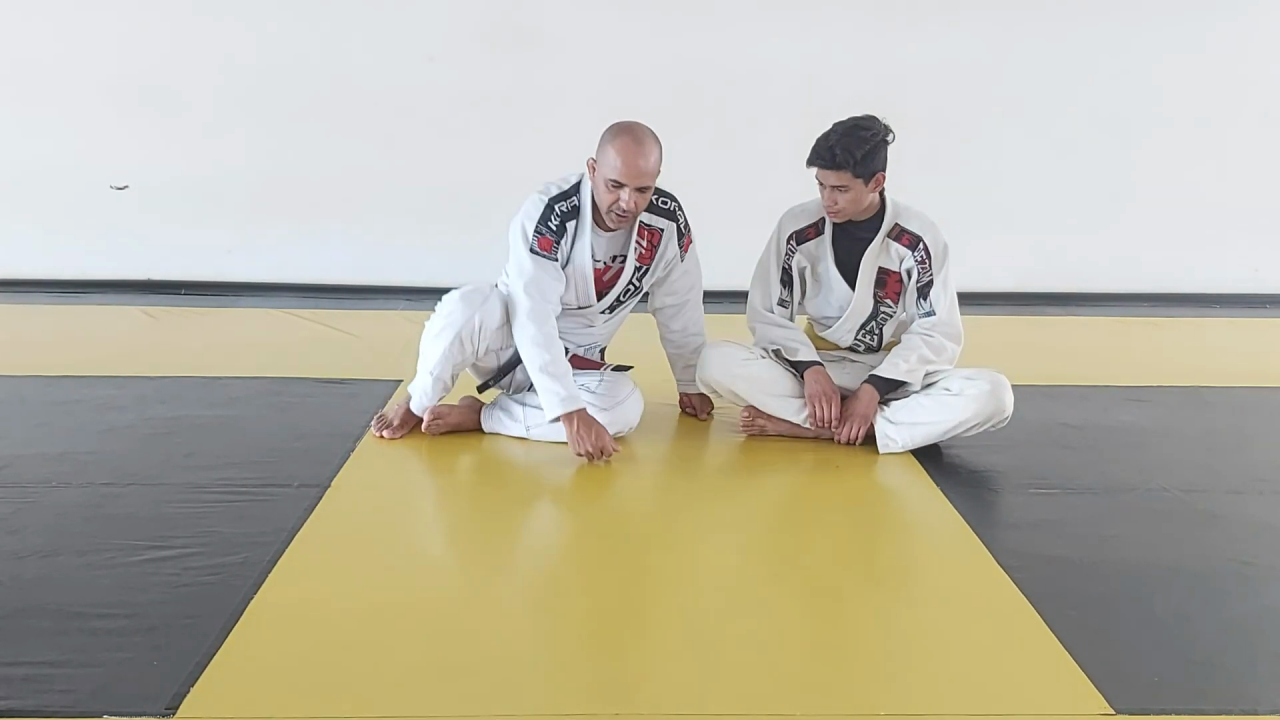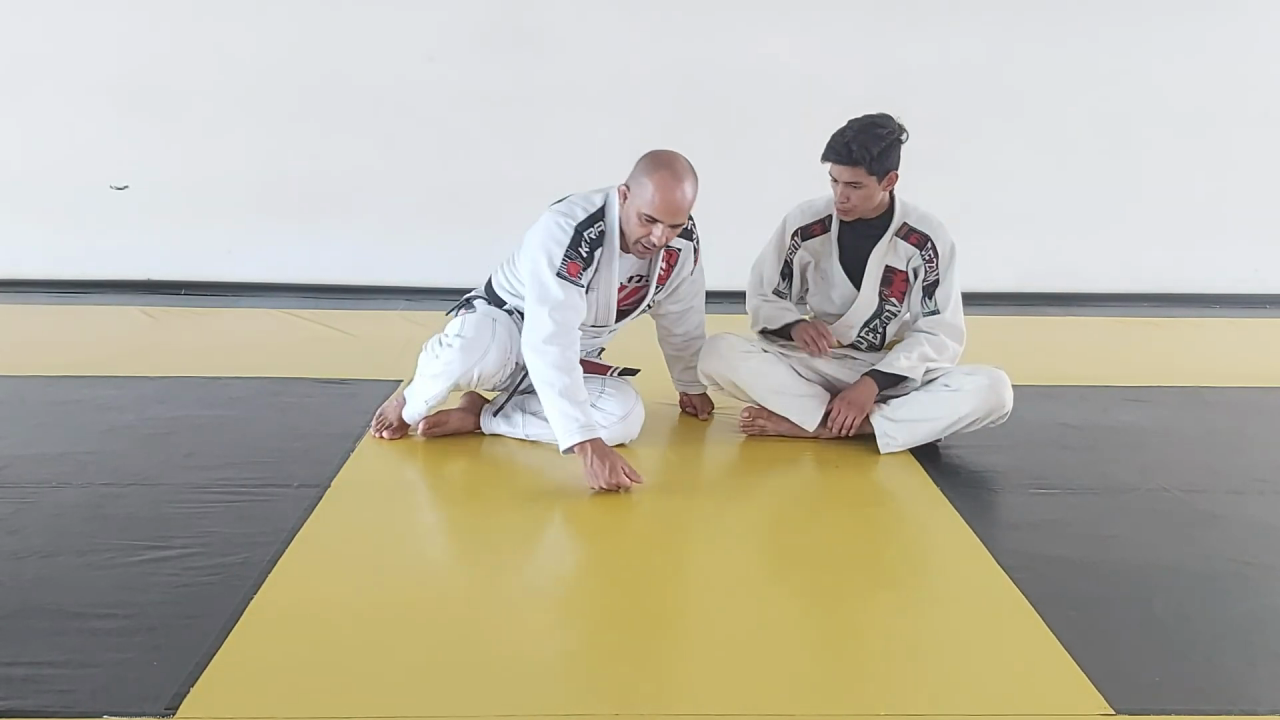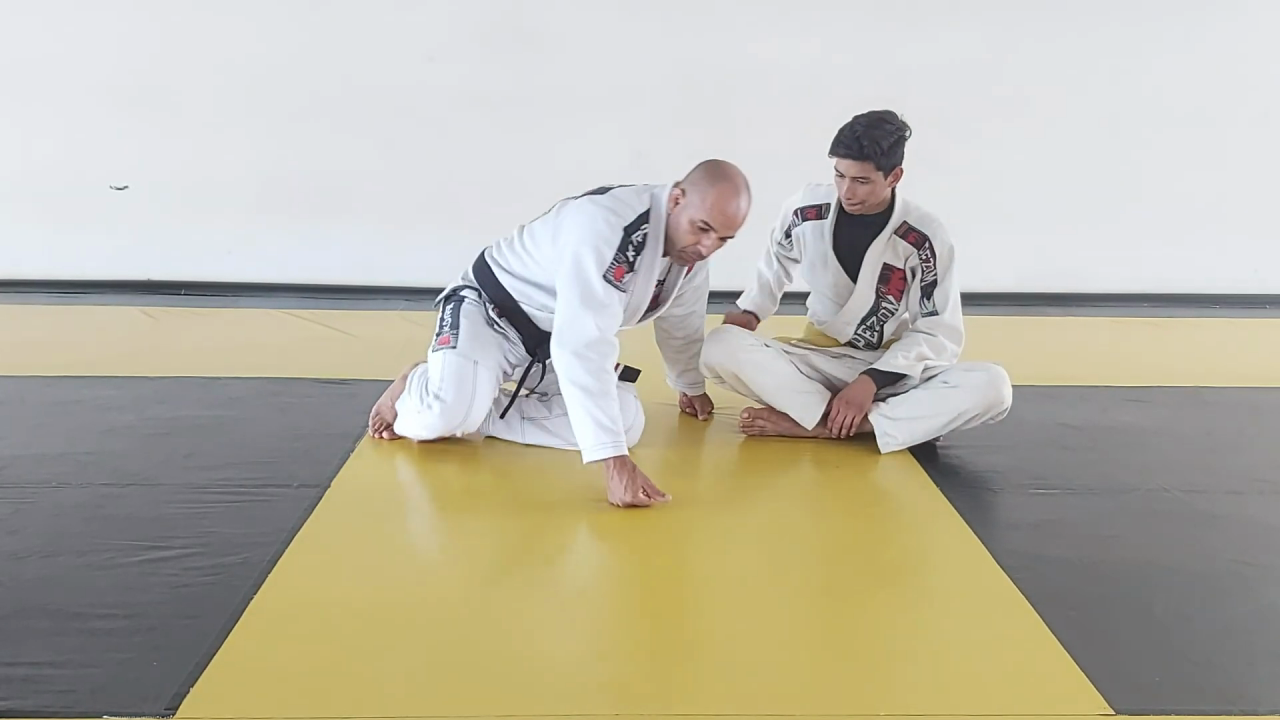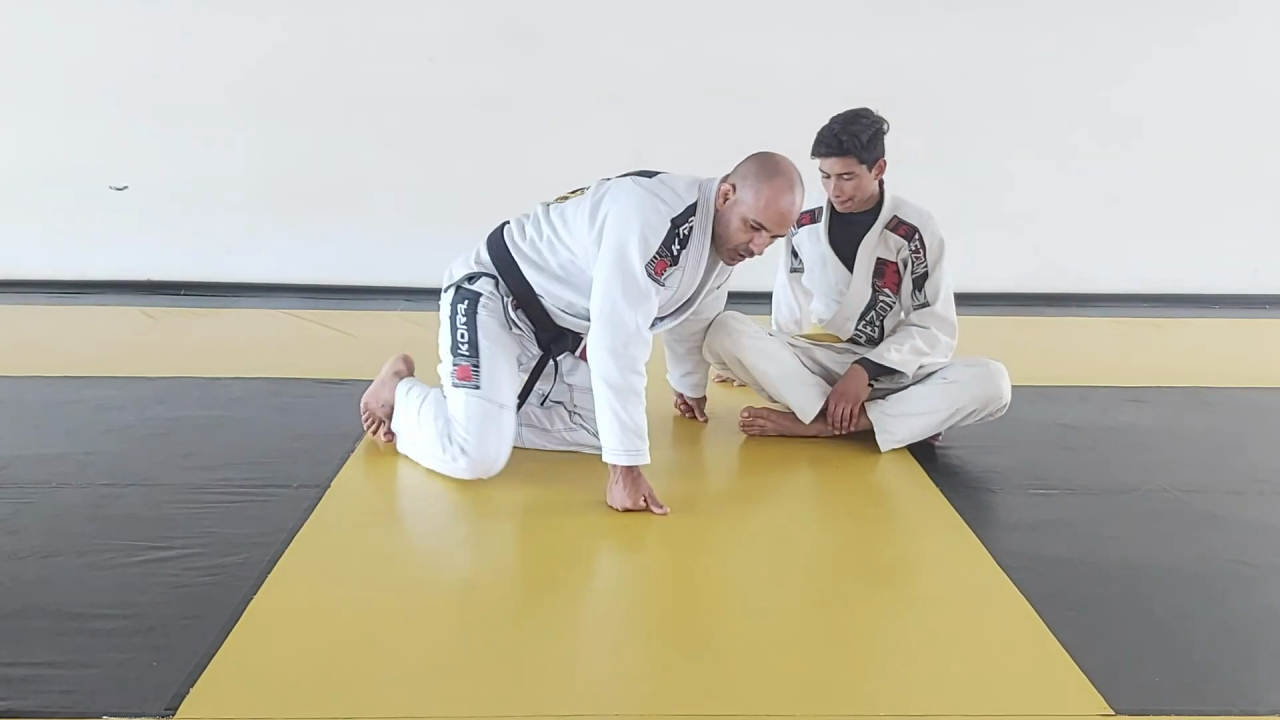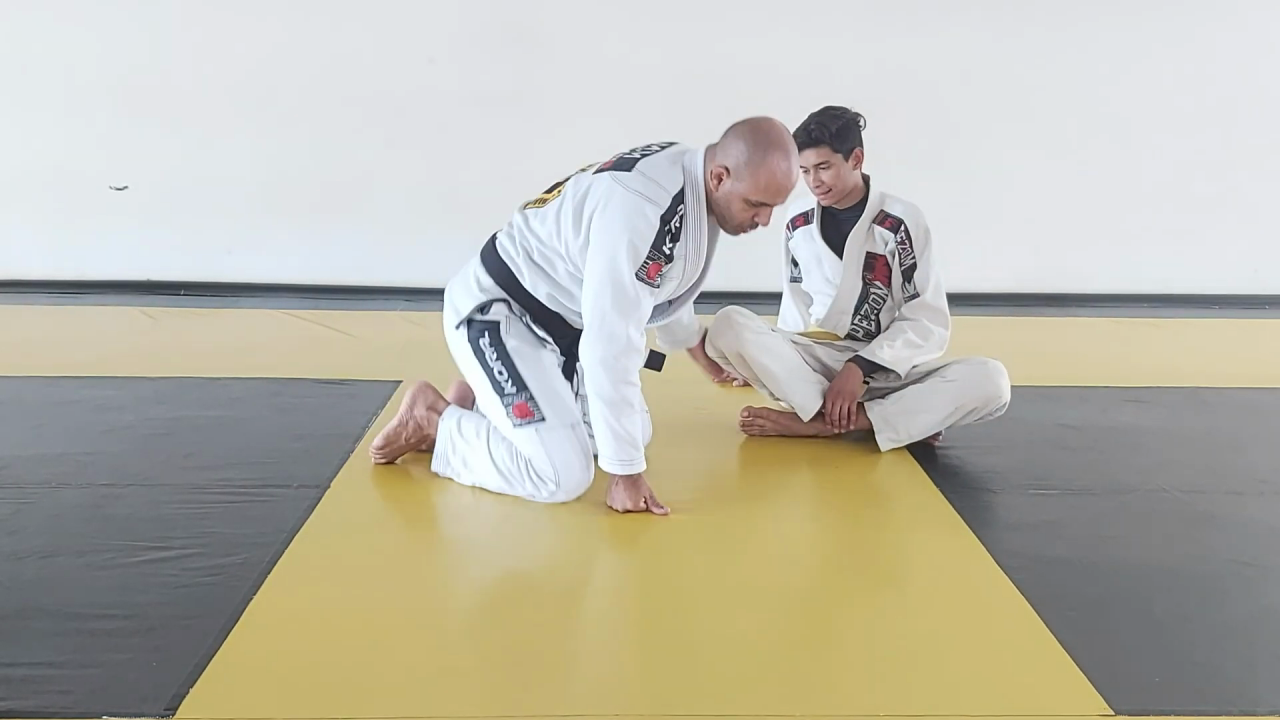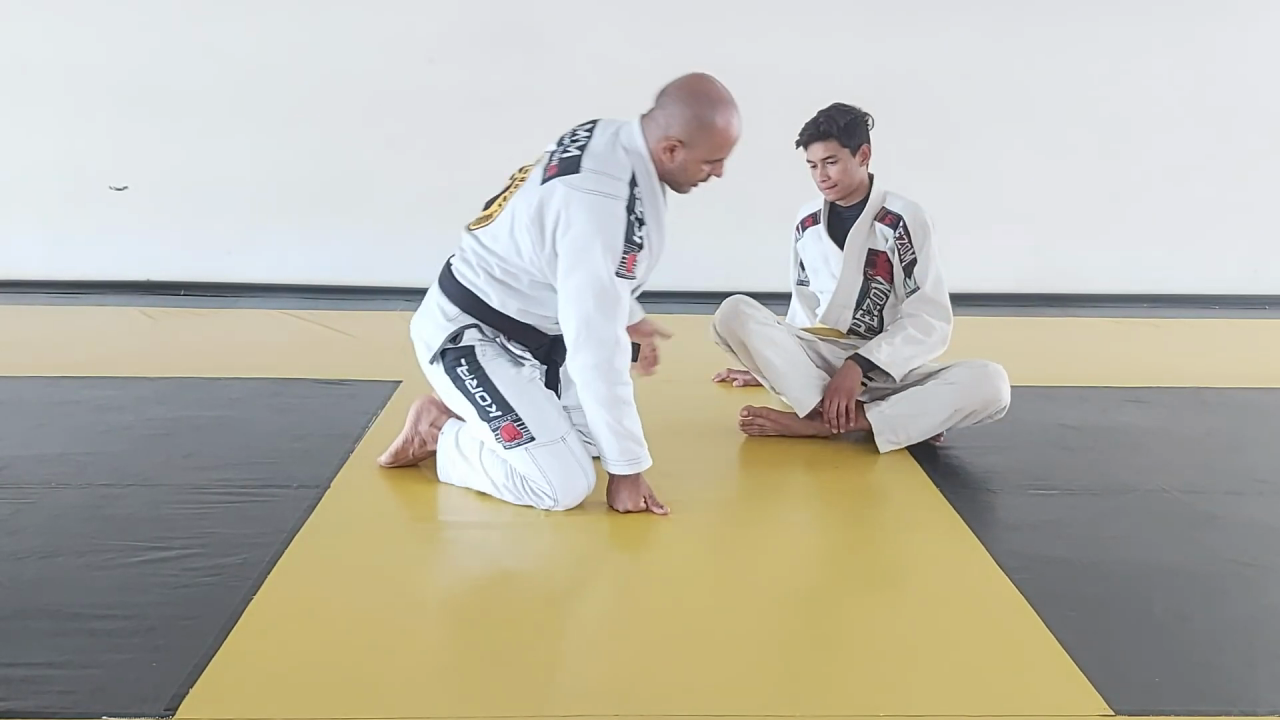
dt=0.3s
person 1, frame 1
left shoulder: (668, 219)
right shoulder: (546, 211)
left elbow: (679, 305)
right elbow: (532, 319)
left wrist: (689, 384)
right wrist: (572, 413)
left hip: (575, 360)
right hip: (511, 334)
left knee: (624, 407)
right knee: (471, 304)
left ankle: (479, 417)
right ankle: (416, 406)
person 1, frame 2
left shoulder: (682, 241)
right shoulder: (565, 230)
left elbow: (681, 314)
right elbow: (548, 346)
left wrist: (691, 385)
right wrist: (589, 447)
left hip: (576, 360)
right hip: (507, 330)
left knee: (625, 417)
right knee: (473, 349)
left ankle: (478, 416)
right ankle: (411, 405)
person 1, frame 3
left shoulder: (690, 240)
right shoulder: (604, 224)
left elbow: (680, 316)
right elbow: (583, 349)
left wrist: (689, 386)
right wrist: (615, 462)
left hip: (546, 340)
right hip: (488, 308)
left knee: (625, 423)
right knee: (448, 412)
left ankle: (479, 411)
right ankle: (413, 389)
person 1, frame 4
left shoulder: (725, 236)
right shoulder: (650, 214)
left elbow: (690, 316)
right elbow: (617, 345)
left wrist: (691, 385)
right wrist: (626, 469)
left hip: (561, 326)
right hip: (494, 296)
left knee: (605, 426)
right knee: (477, 455)
left ankle: (480, 404)
right ankle: (401, 387)
person 1, frame 5
left shoulder: (681, 171)
right shoulder: (641, 205)
left elbow: (659, 281)
right elbow: (610, 347)
left wrist: (688, 335)
right wrist: (626, 471)
left hip: (553, 315)
right hip: (497, 309)
left knee: (623, 432)
right knee: (561, 474)
left ankle: (478, 404)
right ankle: (431, 420)
person 1, frame 6
left shoulder: (614, 141)
right shoulder: (600, 200)
right elbow: (596, 348)
left wrist: (628, 318)
right wrist: (626, 470)
left hip: (527, 330)
right hip: (470, 338)
left knee: (602, 436)
right knee: (563, 486)
left ankle: (460, 407)
right ankle: (440, 433)
person 2, frame 1
left shoulder: (919, 238)
right shoulder: (797, 226)
left elbow: (935, 333)
right elbow: (767, 314)
left wrist: (874, 388)
right wrist: (810, 370)
left hip: (892, 372)
right hip: (816, 365)
left knee: (992, 395)
right knee: (716, 365)
left ankle: (817, 425)
person 2, frame 2
left shoulder: (926, 237)
right shoulder: (804, 222)
left elbow: (939, 333)
right elbow: (763, 297)
left wrist: (873, 383)
right wrist: (795, 325)
left hip: (893, 371)
right hip: (820, 362)
left knee: (993, 391)
right knee: (718, 356)
left ankle: (812, 422)
person 2, frame 3
left shoulder: (925, 235)
right shoulder: (806, 208)
left elbow: (938, 335)
right elbow: (778, 258)
left wrist: (871, 381)
right wrist: (750, 309)
left hip: (891, 368)
right hip: (820, 359)
left knee: (992, 387)
right knee: (720, 347)
left ankle: (818, 423)
person 2, frame 4
left shoulder: (915, 228)
right shoulder: (804, 218)
left elbow: (933, 329)
left wrist: (865, 371)
right wrist: (766, 360)
left hip: (889, 367)
right hip: (822, 358)
left knee: (991, 383)
right knee: (724, 332)
left ankle: (821, 423)
person 2, frame 5
left shoulder: (902, 221)
right shoulder: (798, 220)
left elbow: (927, 323)
left wrist: (859, 368)
right wrist: (769, 363)
left hip: (886, 365)
right hip: (818, 358)
left knee: (991, 383)
right knee: (727, 325)
left ankle: (820, 423)
person 2, frame 6
left shoulder: (904, 218)
right shoulder: (808, 222)
left elbow: (929, 320)
left wrist: (858, 366)
right wrist: (773, 363)
left hip: (890, 367)
right hip: (821, 356)
left knee: (990, 386)
right knee: (734, 312)
left ankle: (821, 423)
